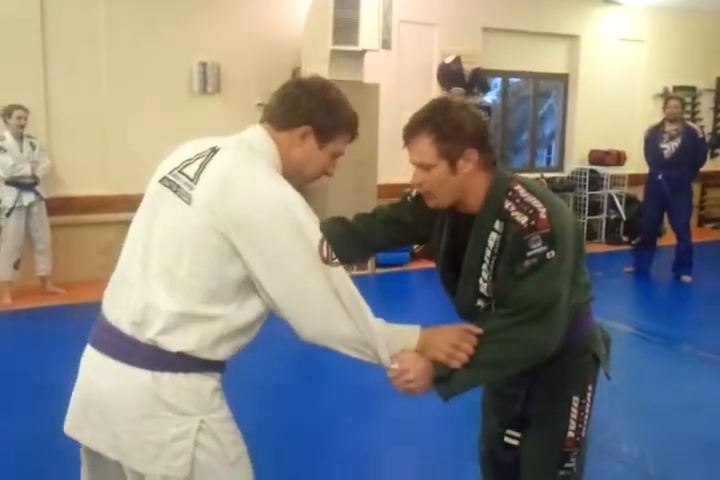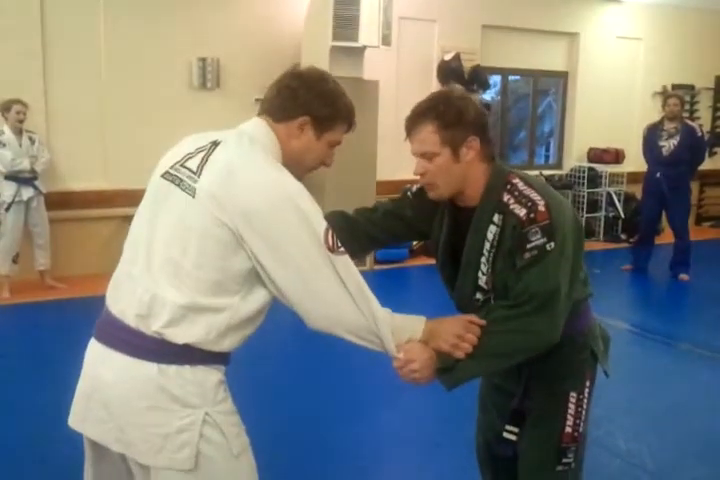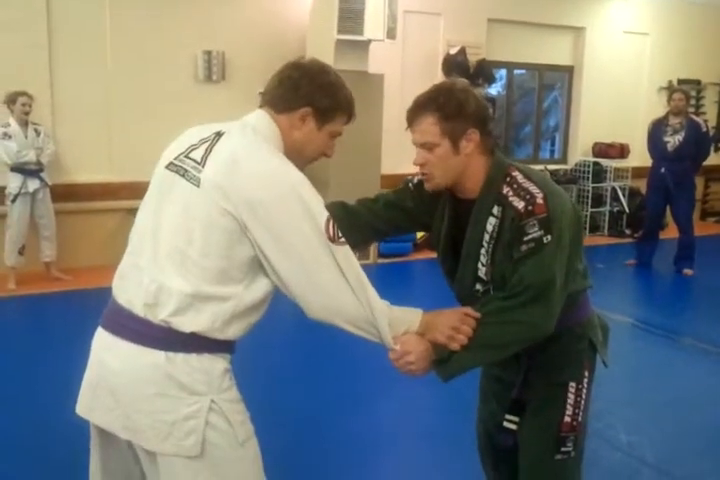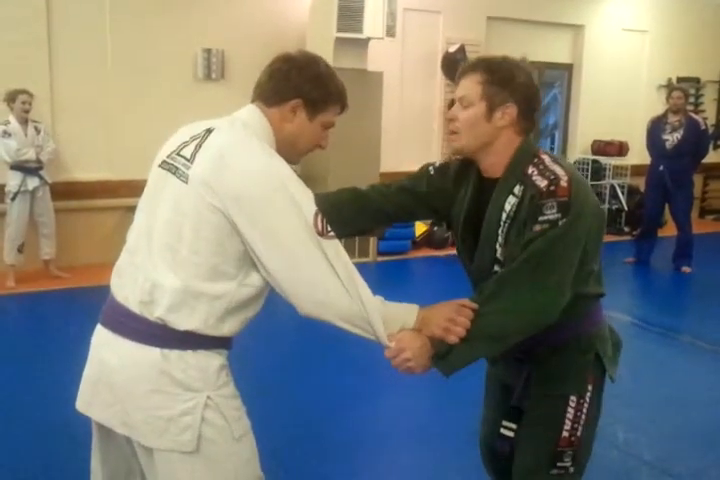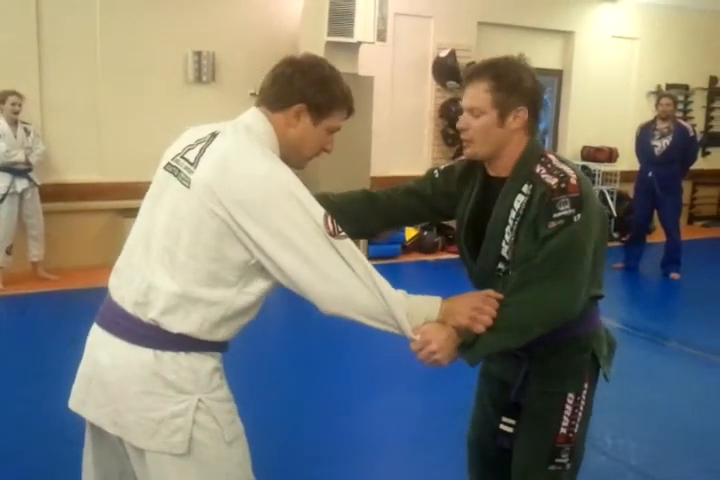
dt=0.5s
person 1, frame 1
left shoulder: (194, 153)
right shoulder: (266, 198)
right elbow: (325, 314)
right wrist: (419, 341)
left hip: (105, 367)
right hip: (164, 394)
person 1, frame 2
left shoulder: (193, 148)
right shoulder: (268, 188)
right elbow: (330, 300)
right wrist: (422, 331)
left hip: (108, 359)
right hip: (169, 385)
person 1, frame 3
left shoulder: (195, 140)
right shoulder: (270, 177)
right elbow: (329, 289)
right wrist: (418, 324)
left hip: (115, 350)
right hip: (176, 376)
person 1, frame 4
left shoulder: (192, 137)
right shoulder: (259, 171)
right elbow: (320, 286)
right wrist: (414, 319)
left hip: (116, 344)
right hip: (175, 371)
person 1, frame 5
left shoulder: (198, 140)
right shoulder: (259, 177)
right elbow: (337, 280)
right wrist: (438, 311)
left hip: (112, 347)
right hip: (167, 374)
person 2, frame 1
left shoulder: (538, 222)
right shoulder: (435, 203)
left elbow: (535, 331)
right elbow: (369, 231)
left wrist: (439, 367)
left hip: (561, 359)
right hip: (505, 354)
person 2, frame 2
left shoulder: (536, 214)
right shoulder: (436, 197)
left elbow: (537, 322)
right elbow: (372, 225)
left wrist: (443, 358)
left hip: (560, 353)
right hip: (504, 350)
person 2, frame 3
left shoulder: (535, 206)
right shoulder: (437, 190)
left elbow: (530, 312)
right elbow: (372, 215)
left wrist: (439, 348)
left hip: (559, 345)
right hip: (505, 344)
person 2, frame 4
left shoulder: (557, 192)
right shoulder: (462, 175)
left elbow: (531, 298)
right elbow: (382, 202)
left wrist: (437, 345)
left hip: (566, 355)
right hip: (511, 349)
person 2, frame 5
left shoulder: (563, 192)
right shoulder: (466, 177)
left elbow: (554, 296)
right elbow: (389, 206)
left wrist: (463, 334)
left hip: (562, 355)
right hip: (505, 347)
person 3, frame 1
left shoulder: (33, 142)
left elbow: (45, 164)
left wrist: (35, 175)
right wrist: (31, 169)
left hip: (34, 194)
left knee: (43, 239)
left ankle: (47, 282)
person 3, frame 2
left shoulder: (32, 137)
left elbow: (45, 158)
left wrist: (33, 169)
right wrist: (29, 163)
left hip: (33, 188)
left knee: (41, 233)
left ankle: (46, 276)
person 3, frame 3
left shoulder: (39, 129)
left elbow: (50, 151)
left wrist: (39, 160)
right wrist: (35, 155)
left hip: (39, 181)
right hip: (19, 183)
left knee: (48, 225)
right knee: (16, 229)
left ankle: (51, 268)
person 3, frame 4
left shoulder: (39, 127)
left elbow: (50, 149)
left wrist: (39, 159)
right wrist: (35, 154)
left hip: (39, 179)
right hip: (19, 180)
left knee: (47, 223)
left ankle: (50, 265)
person 3, frame 5
left shoulder: (28, 129)
left elbow: (39, 151)
left wrist: (28, 161)
right wrist: (24, 156)
left hip: (28, 181)
left knee: (35, 225)
left ankle: (38, 267)
person 4, frame 1
left shoulder: (693, 132)
right shoulder: (652, 131)
left elbow: (700, 156)
left wrist: (686, 175)
right wrist: (658, 171)
left hip: (679, 187)
right hip: (655, 184)
left knee: (682, 229)
right knee: (648, 226)
left ankle: (683, 270)
right ankle: (640, 265)
person 4, frame 2
left shoulder: (692, 130)
right shoulder: (651, 129)
left elbow: (699, 154)
left wrist: (685, 173)
right wrist: (656, 169)
left hip: (678, 185)
right hip: (654, 182)
left knee: (680, 228)
right knee: (646, 224)
left ankle: (680, 269)
right ankle: (638, 263)
person 4, frame 3
left shoulder: (697, 125)
right shoulder: (656, 124)
left elbow: (704, 150)
left wrist: (689, 168)
right wrist: (661, 164)
left hip: (682, 180)
right hip: (658, 177)
left knee: (684, 223)
right knee: (651, 219)
left ankle: (685, 263)
right ankle: (642, 258)
person 4, frame 4
left shoulder: (696, 123)
right shoulder: (655, 122)
left elbow: (702, 148)
left wrist: (687, 166)
right wrist: (660, 162)
left hip: (681, 178)
right hip: (657, 175)
left knee: (682, 220)
right knee: (649, 217)
left ankle: (683, 261)
right ankle: (641, 255)
person 4, frame 5
left shoulder: (684, 130)
right shoulder: (644, 129)
left elbow: (691, 155)
left wrist: (677, 172)
right wrist: (649, 168)
left hip: (669, 184)
right hip: (646, 181)
left knee: (671, 226)
right knee: (638, 223)
left ankle: (671, 267)
right ankle: (630, 261)
